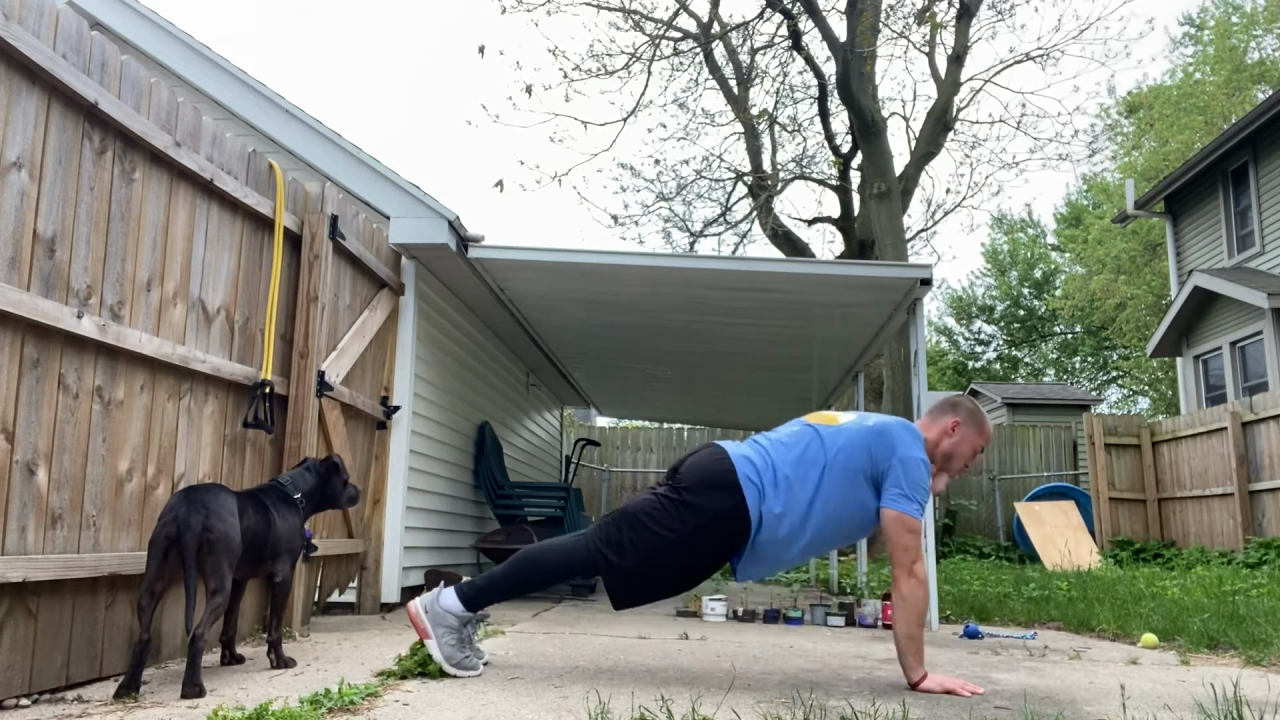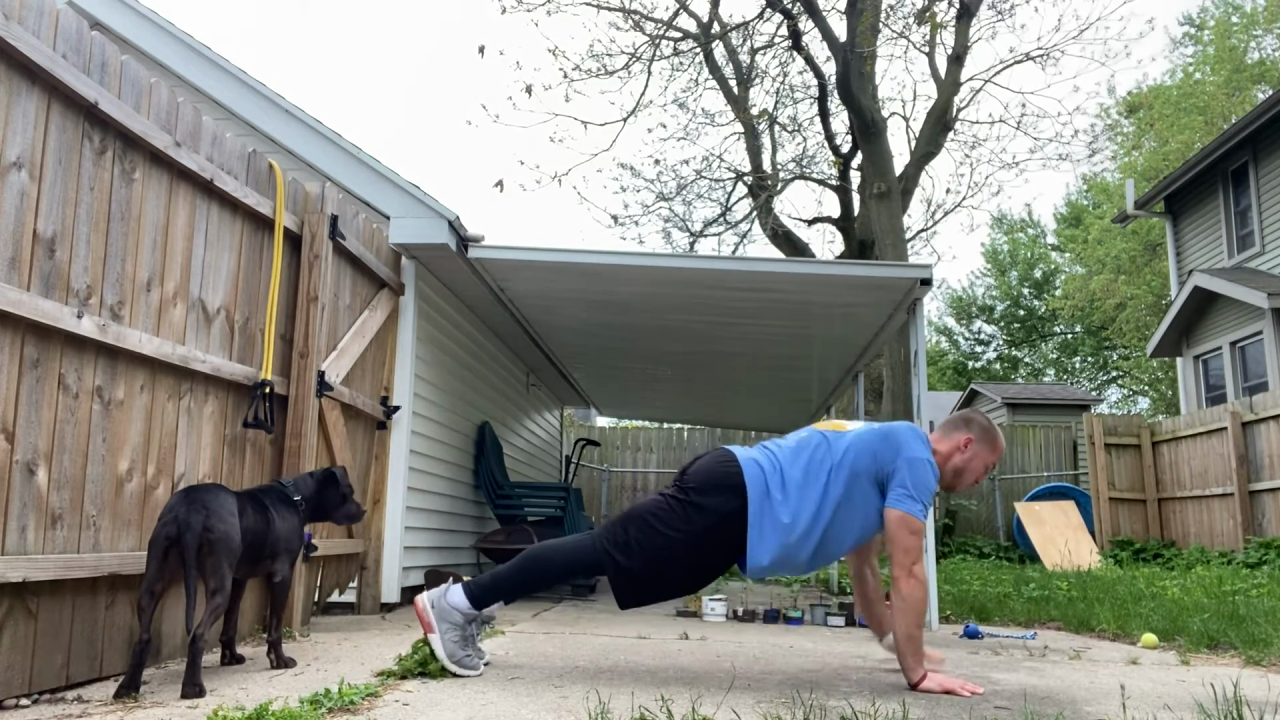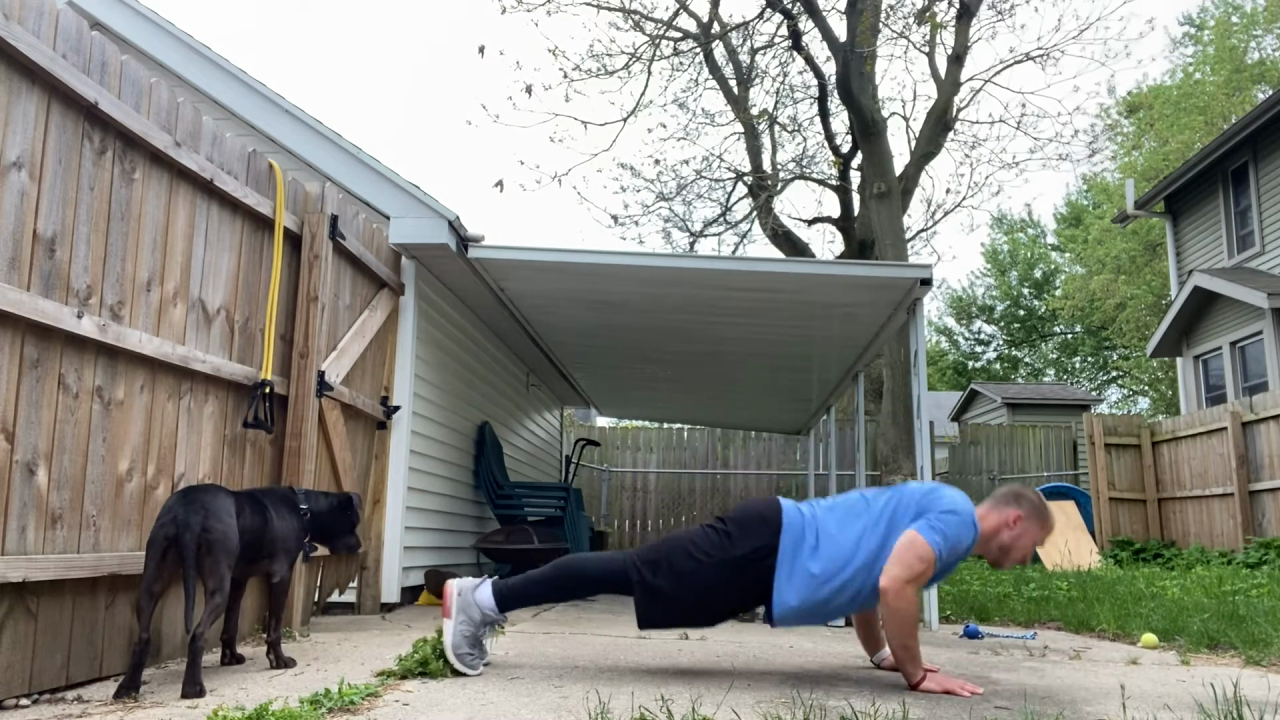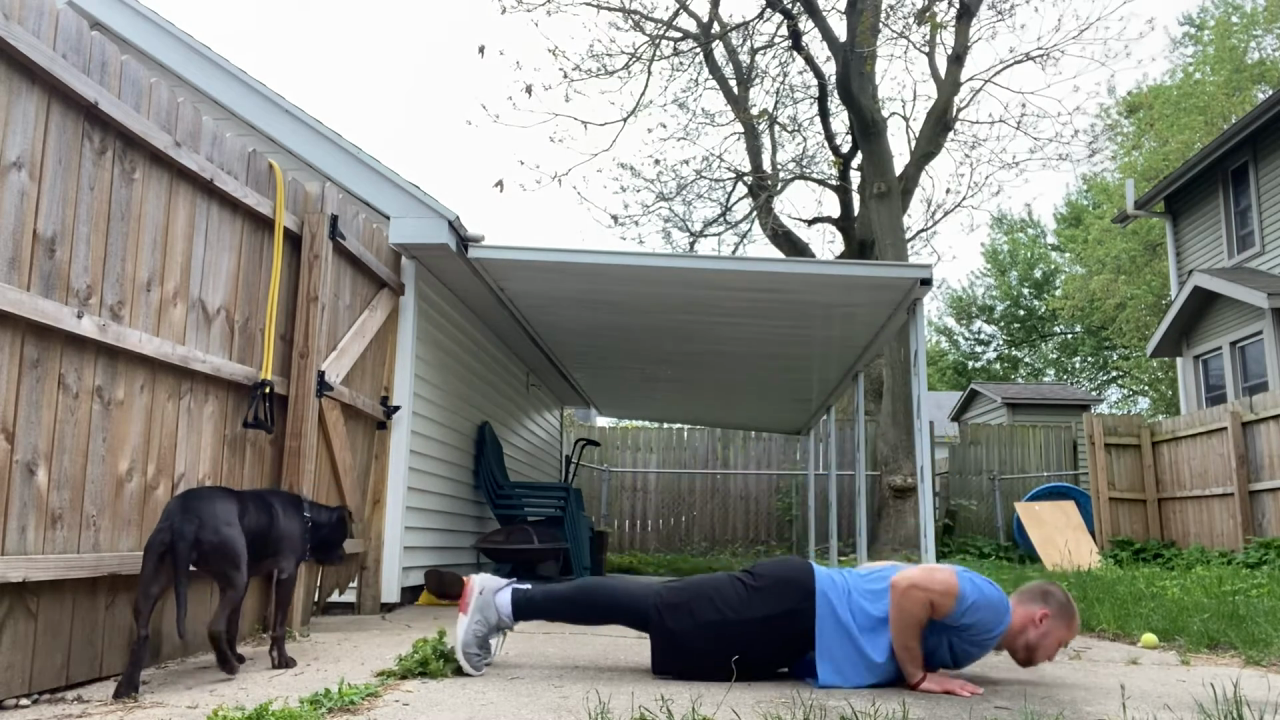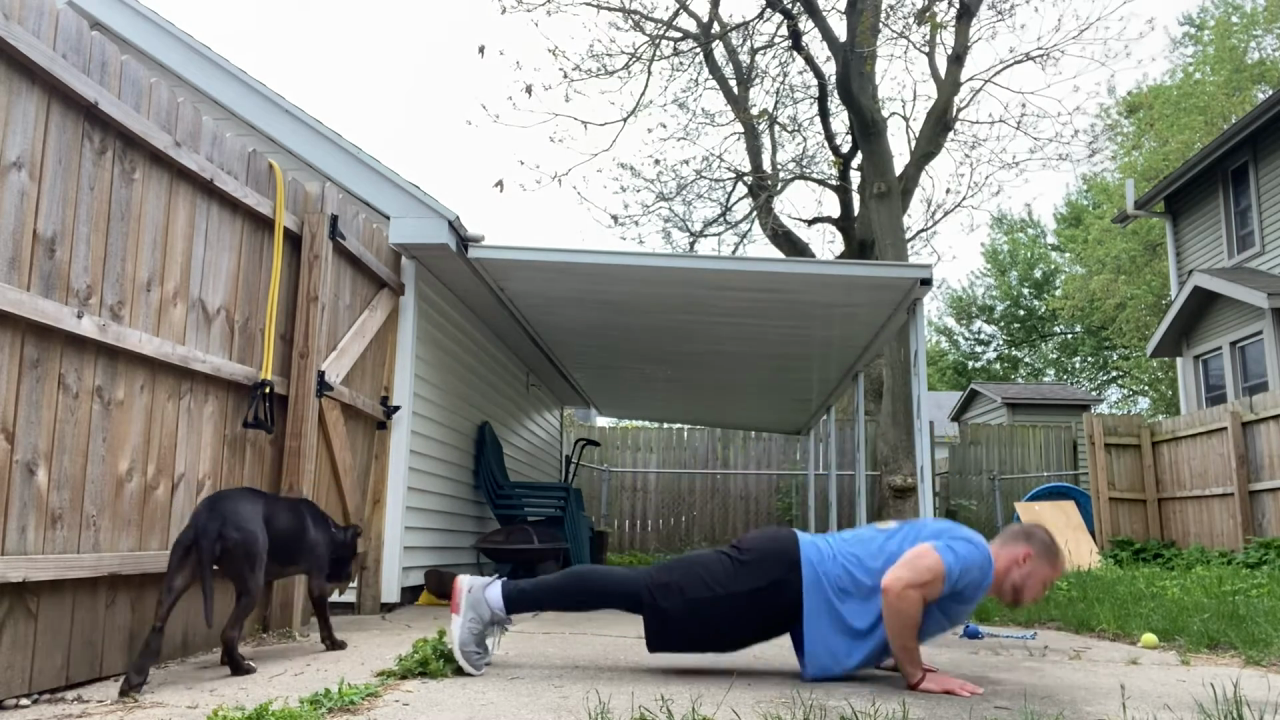
dt=0.3s
person 1, frame 1
left shoulder: (878, 434)
right shoulder: (908, 452)
left elbow: (824, 498)
right elbow: (908, 573)
left wrist: (914, 492)
right wrist: (918, 673)
left hip: (720, 478)
right hip: (727, 499)
left knee: (594, 550)
right knee: (599, 553)
left ankle: (456, 605)
right ankle: (450, 604)
person 1, frame 2
left shoulder: (888, 445)
right shoulder: (916, 457)
left elbow: (857, 550)
right elbow: (909, 573)
left wrist: (886, 632)
right wrist: (917, 672)
left hip: (729, 485)
right hip: (733, 501)
left knee: (601, 550)
right knee: (605, 552)
left ankle: (465, 603)
right ankle: (457, 601)
person 1, frame 3
left shoulder: (941, 509)
right shoulder: (956, 520)
left elbow: (861, 570)
right elbow: (895, 586)
left wrist: (881, 652)
right wrist: (915, 672)
left hip: (776, 545)
right hip: (769, 545)
left knee: (629, 571)
right knee: (632, 573)
left ankle: (487, 593)
right ankle: (482, 597)
person 1, frame 4
left shoulder: (972, 600)
right shoulder: (990, 608)
right elbow: (908, 586)
left wrist: (896, 665)
right wrist: (916, 674)
left hip: (806, 598)
right hip: (797, 612)
left knee: (651, 601)
right knee: (652, 610)
left ankle: (509, 592)
right ankle: (502, 600)
person 1, frame 5
left shoulder: (949, 540)
right shoulder: (972, 554)
right elbow: (895, 589)
left wrist: (891, 657)
right wrist: (916, 672)
left hip: (788, 569)
right hip: (782, 579)
left knee: (641, 586)
right knee: (641, 591)
left ankle: (491, 593)
right ankle: (489, 600)
